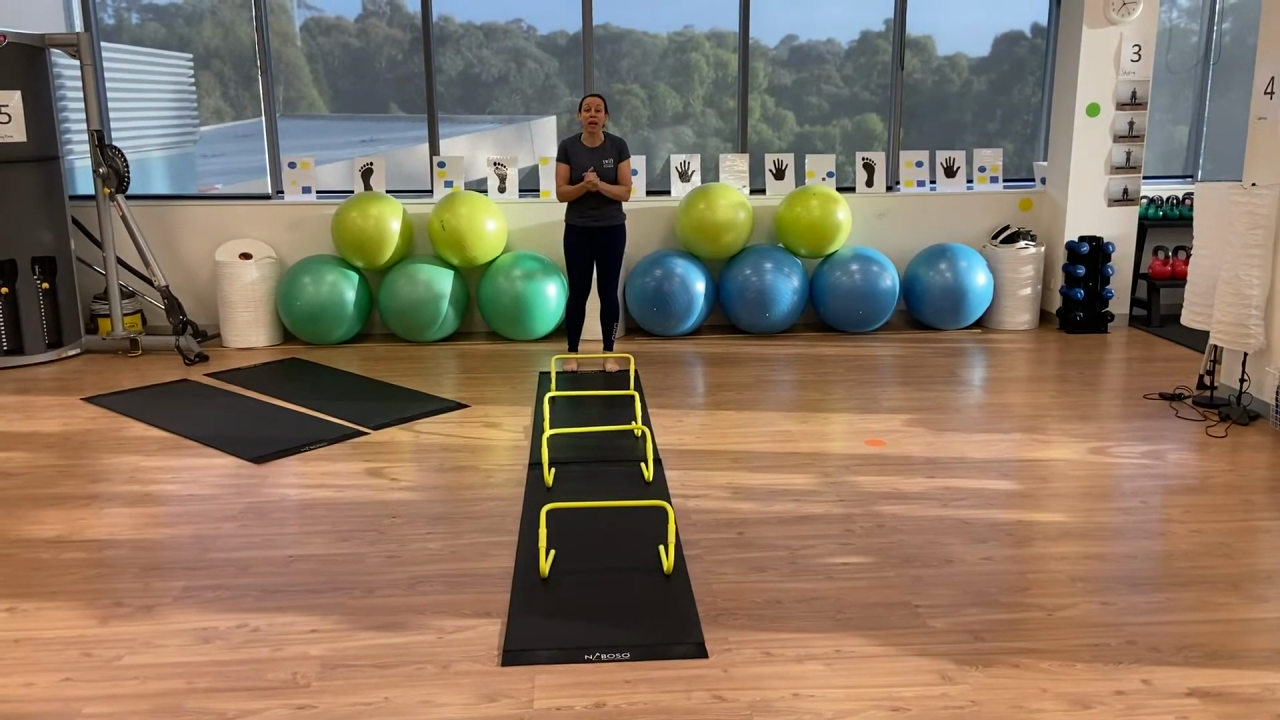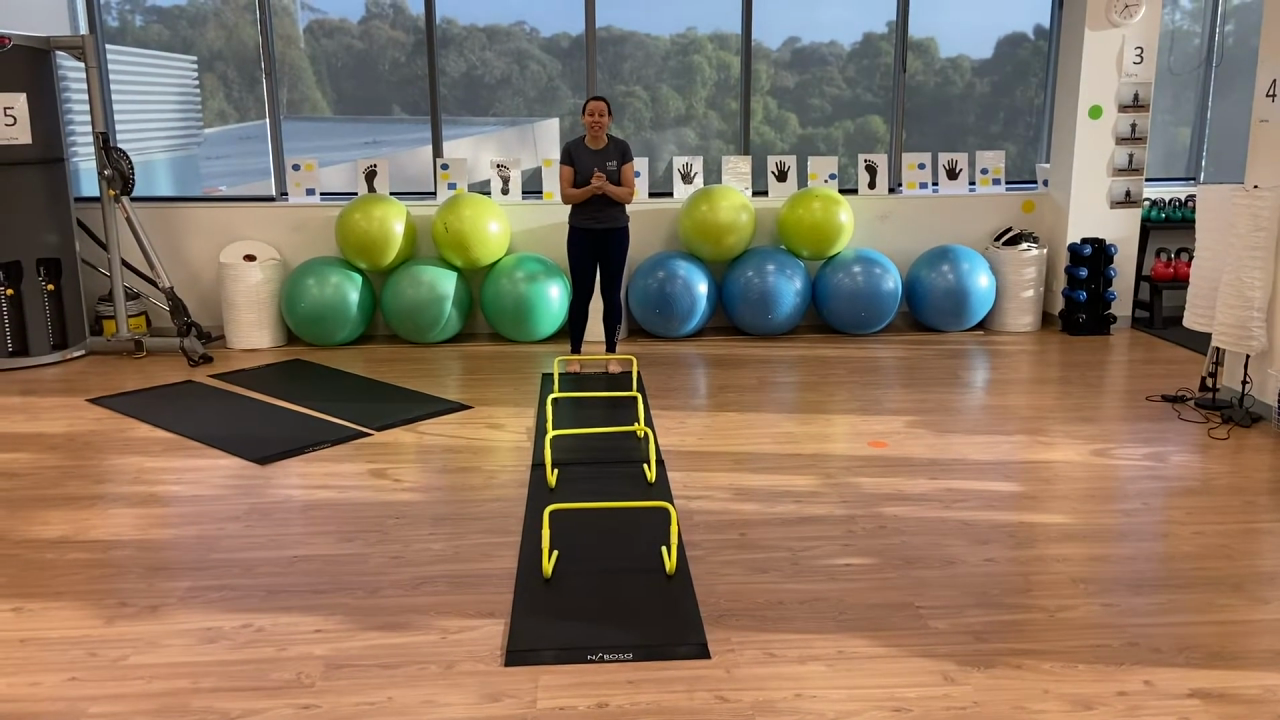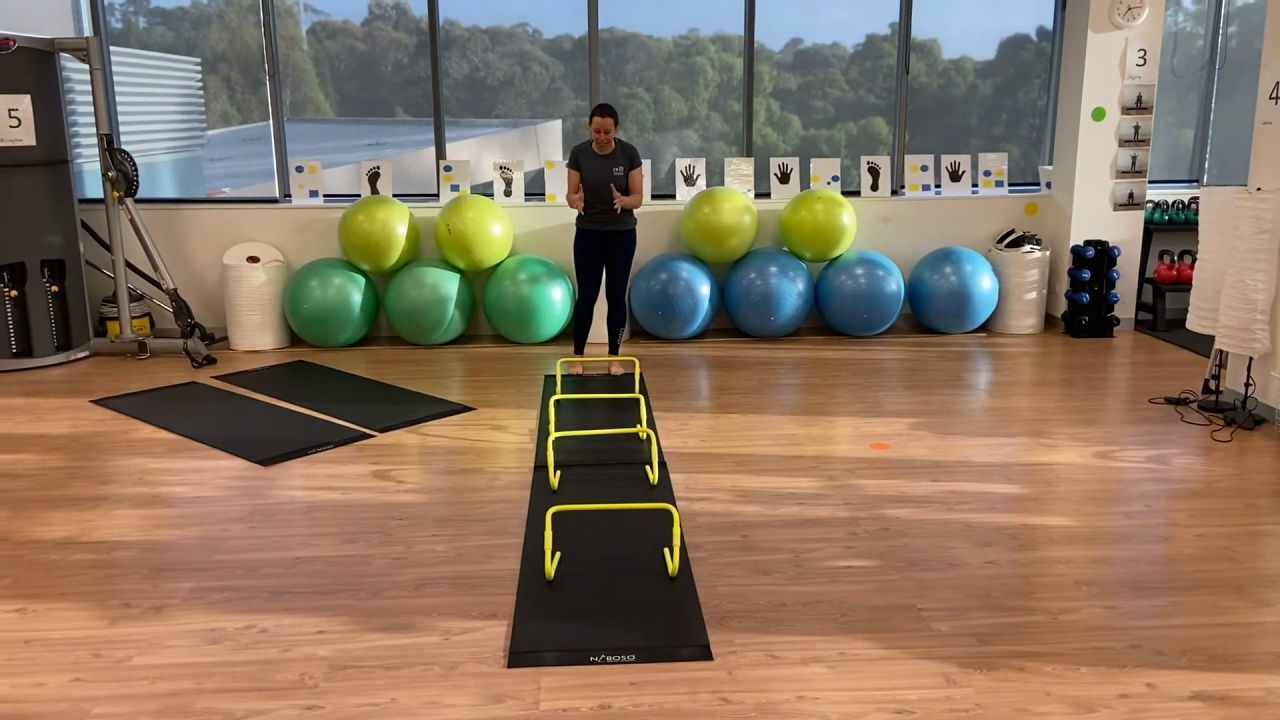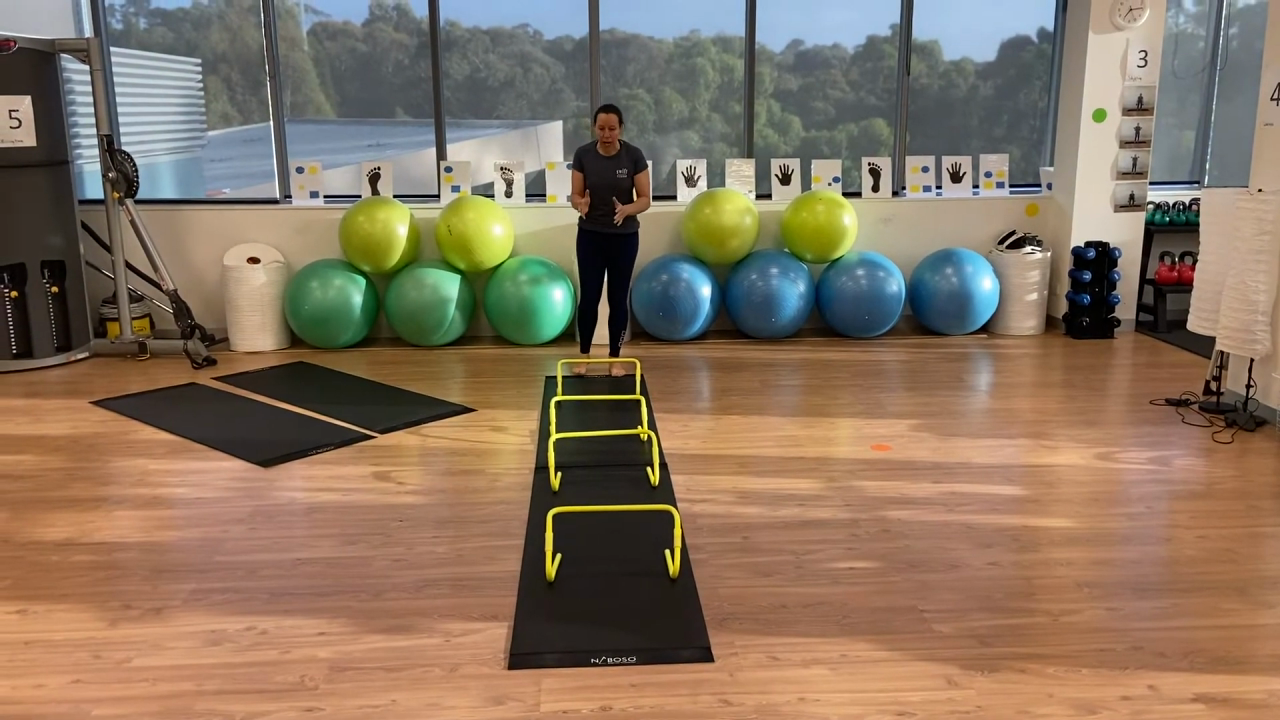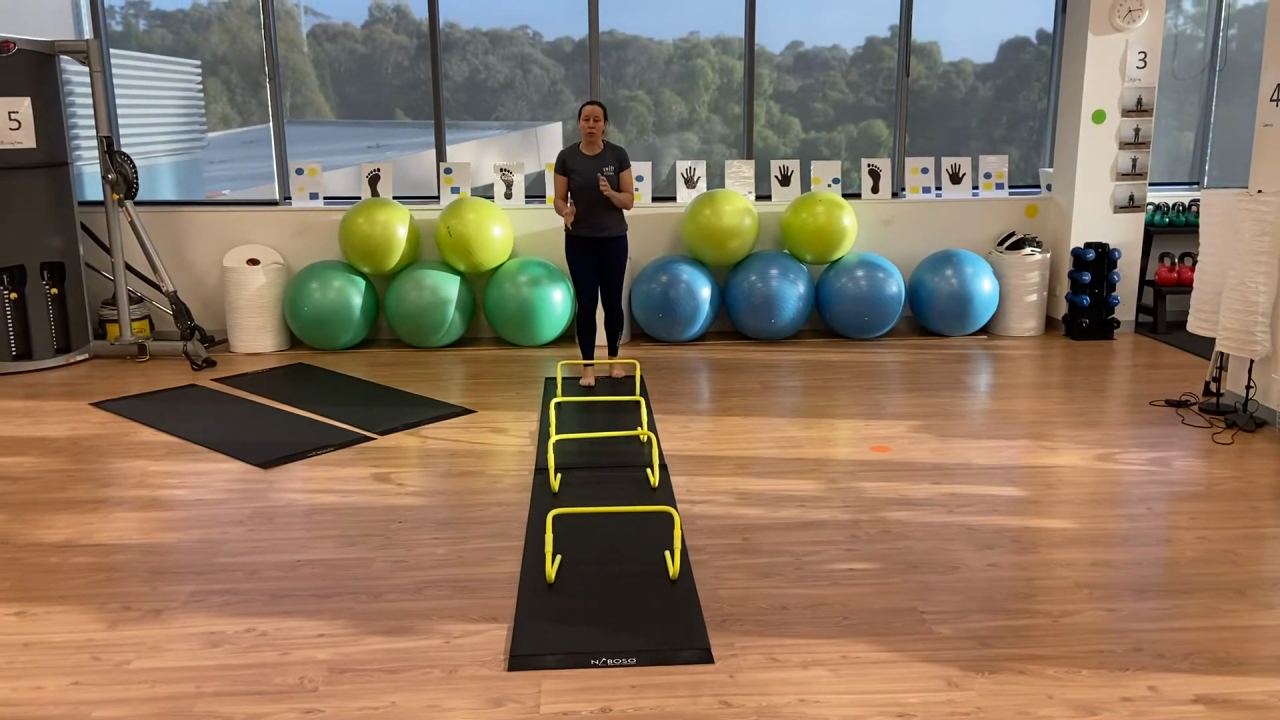
dt=0.5s
person 1, frame 1
left shoulder: (618, 146)
right shoulder: (567, 147)
left elbow: (625, 192)
right elbow: (561, 193)
left wrist: (599, 184)
right wrist: (584, 185)
left hip: (611, 229)
right hip: (578, 230)
left knee: (608, 291)
right knee: (578, 292)
left ankle: (609, 353)
right ankle: (572, 353)
person 1, frame 2
left shoulder: (621, 148)
right shoulder: (571, 149)
left elbow: (628, 194)
right elbow: (566, 195)
left wrist: (606, 186)
right wrist: (590, 188)
left hip: (615, 231)
right hip: (581, 231)
left knee: (611, 293)
right knee: (581, 294)
left ankle: (611, 354)
right ankle: (575, 354)
person 1, frame 3
left shoulder: (629, 153)
right shoulder: (578, 153)
left elbow: (637, 197)
right elbow: (571, 195)
left wrist: (623, 201)
right wrist: (576, 200)
left hip: (622, 234)
right hip: (588, 234)
left knee: (616, 296)
right knee: (586, 295)
left ankle: (614, 356)
right ankle: (578, 355)
person 1, frame 4
left shoulder: (634, 156)
right shoulder: (582, 155)
left elbow: (644, 199)
right elbow: (575, 194)
left wrist: (626, 209)
right wrist: (581, 204)
left hip: (624, 236)
right hip: (590, 234)
left knee: (618, 298)
right knee: (589, 296)
left ankle: (615, 357)
right ankle: (583, 355)
person 1, frame 5
left shoulder: (618, 155)
right shoulder: (566, 157)
left elbow: (629, 200)
right elbow: (559, 199)
left wrist: (610, 193)
right wrist: (566, 211)
left hip: (613, 239)
right hip: (579, 241)
left knee: (612, 302)
right knee: (586, 304)
left ankle: (614, 358)
right ankle: (588, 366)
